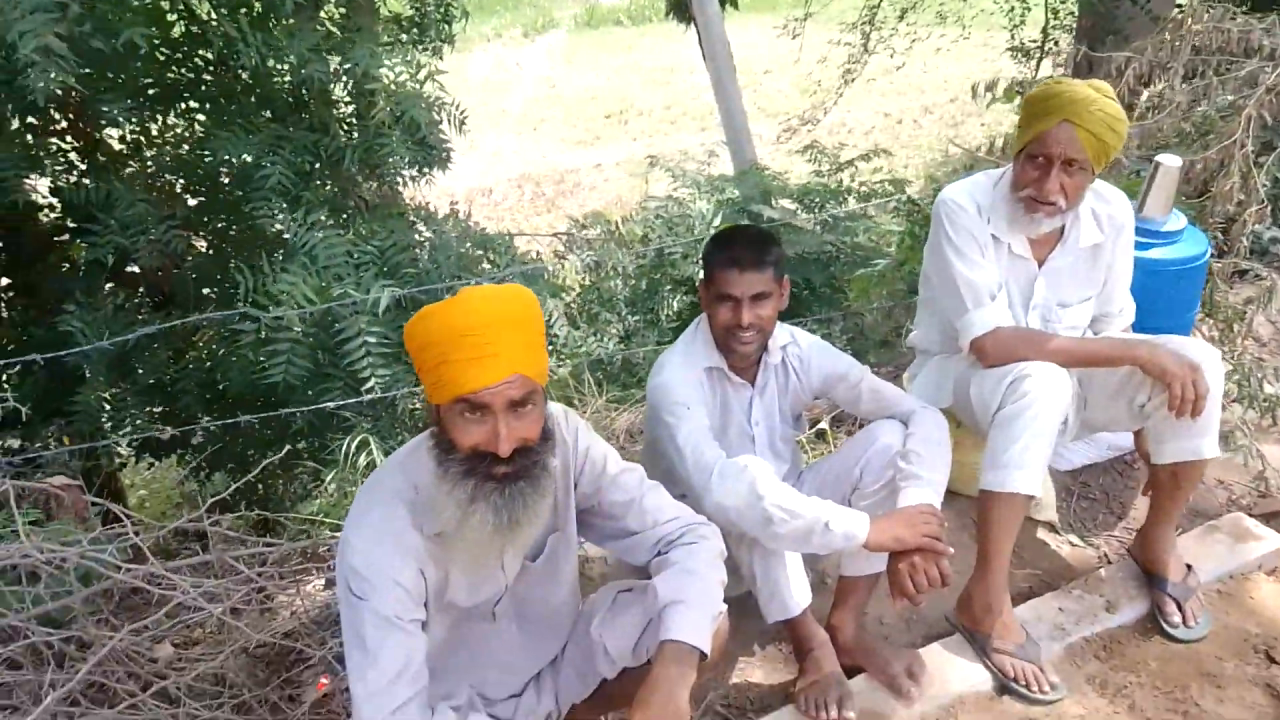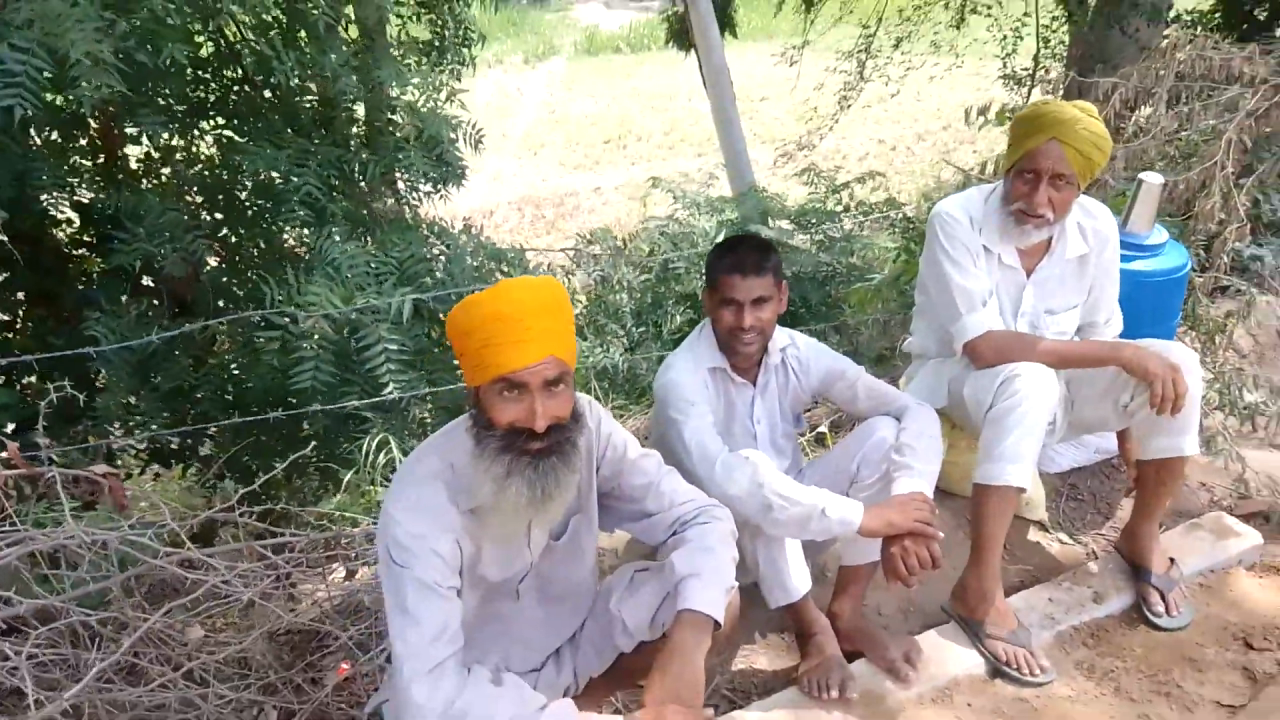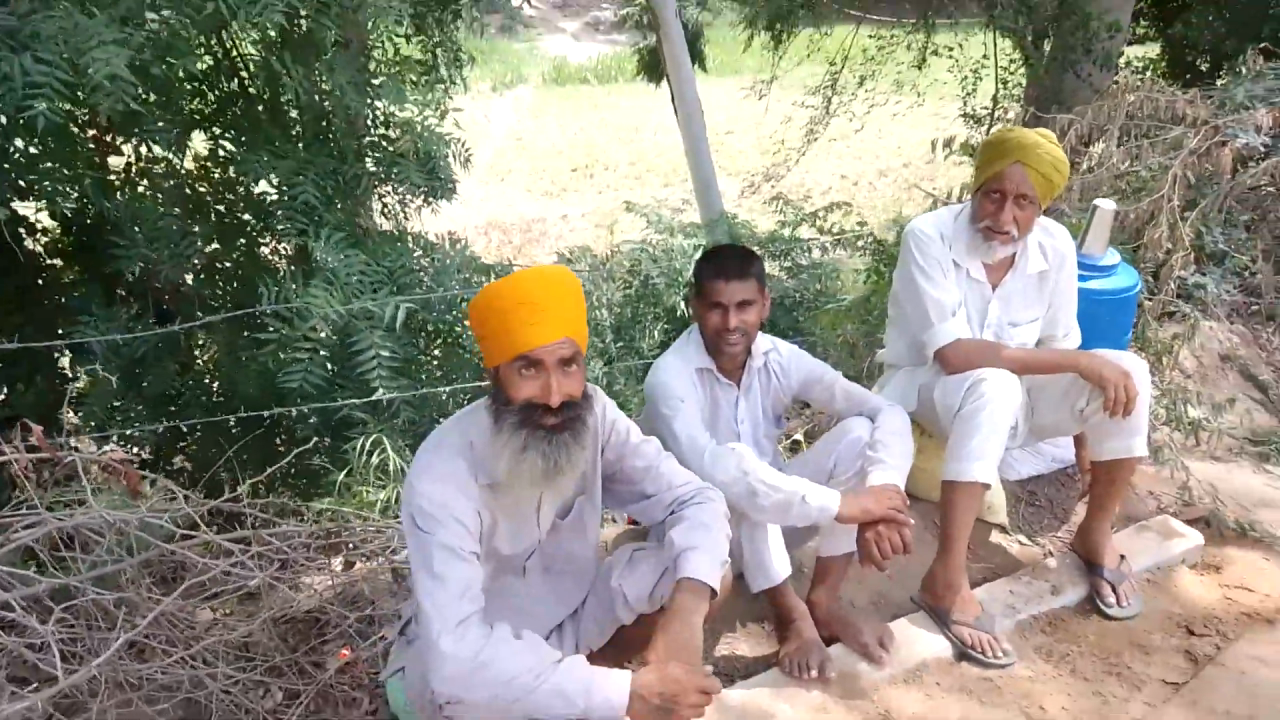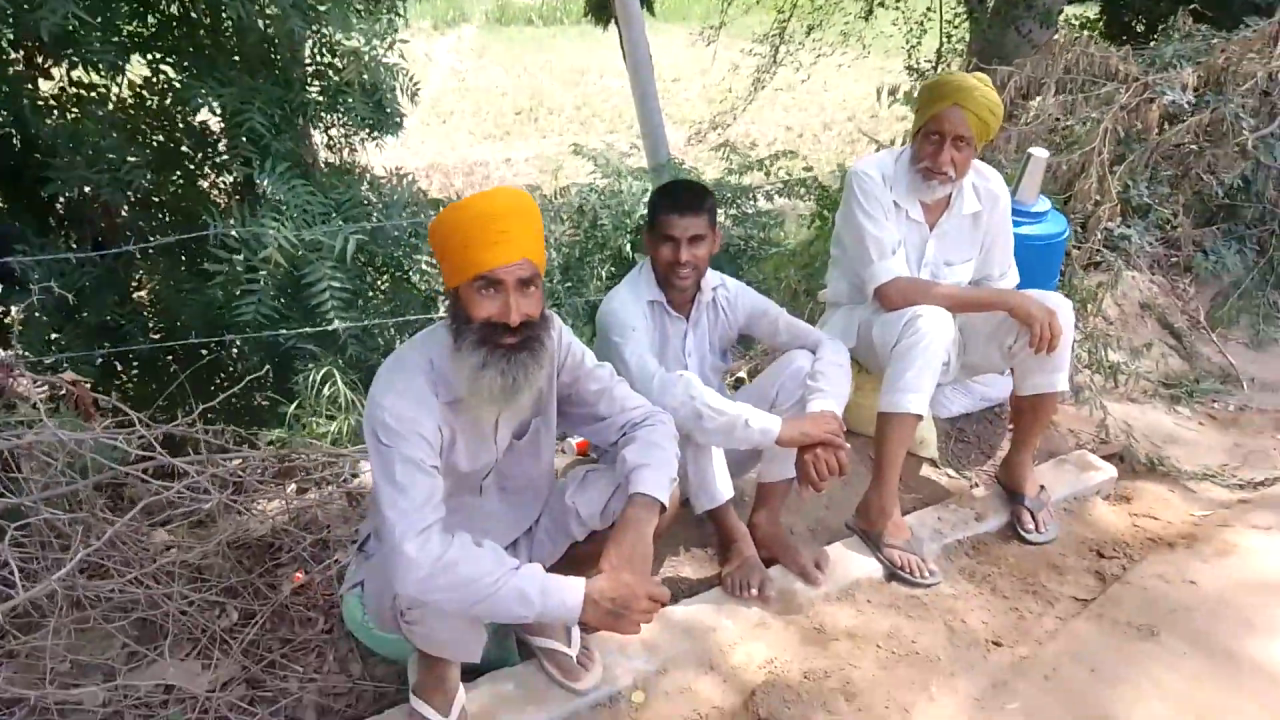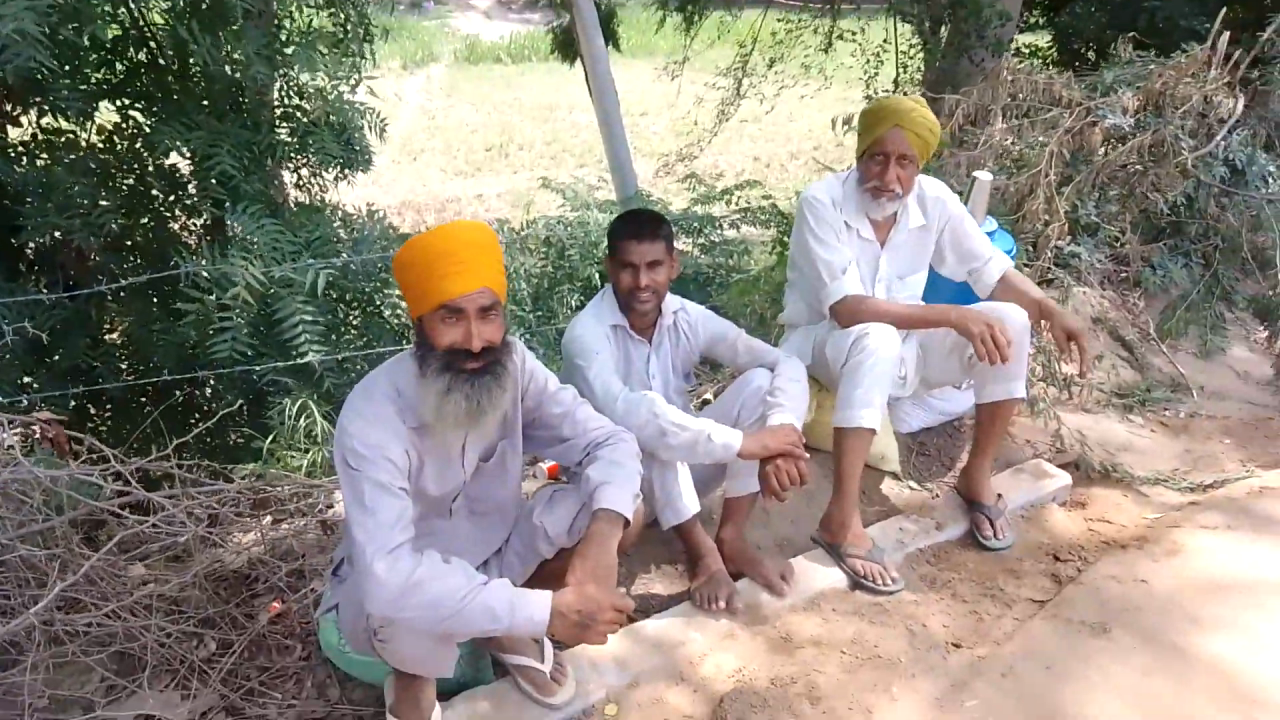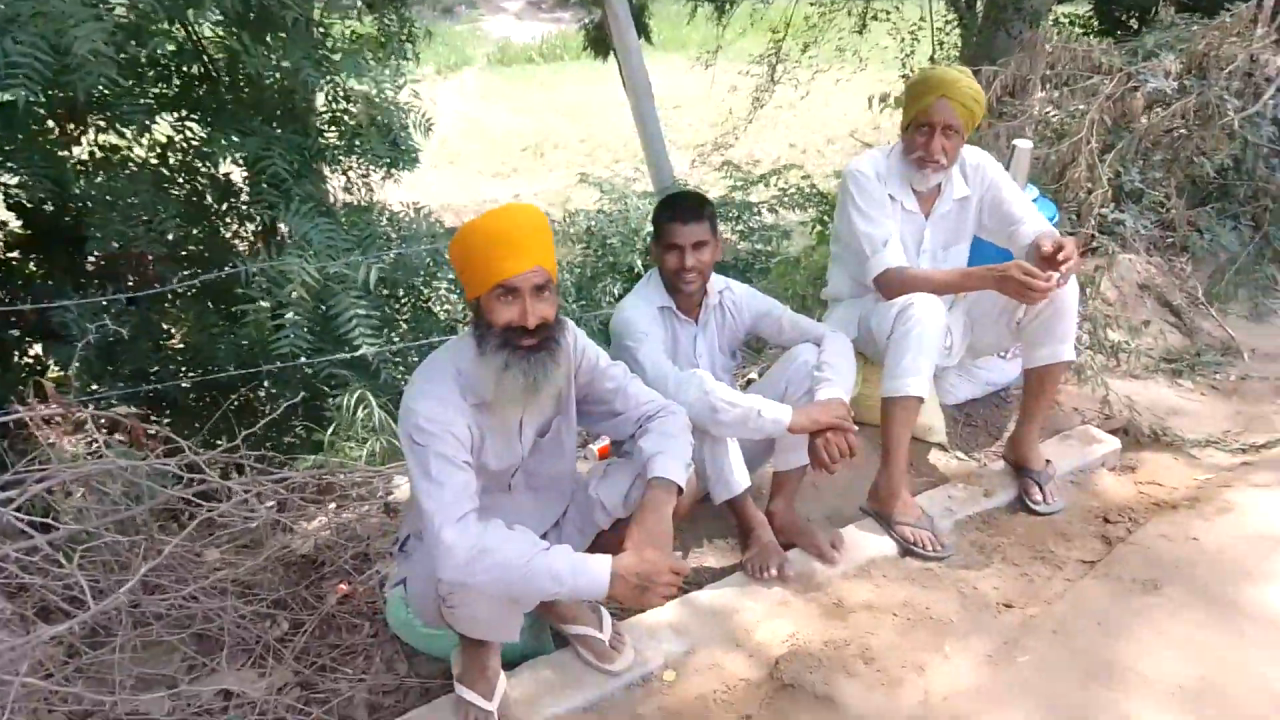
dt=0.4s
person 1, frame 1
left shoulder: (1112, 213)
right shoulder: (963, 207)
left elbow: (1111, 329)
right elbow: (991, 344)
left wrist: (1147, 428)
right wrist: (1140, 355)
left hip: (1058, 379)
right hip: (960, 374)
left knee: (1195, 363)
right knee: (1039, 380)
left ankle: (1156, 542)
right ankle: (984, 601)
person 1, frame 2
left shoulder: (1096, 226)
right shoulder: (957, 219)
left elbow: (1098, 337)
right elbow: (985, 347)
left wrist: (1129, 426)
right wrist: (1122, 355)
left hip: (1047, 384)
right hip: (954, 379)
left knee: (1175, 364)
right knee: (1029, 380)
left ankle: (1142, 536)
right ankle: (979, 588)
person 1, frame 3
left shoulder: (1055, 245)
right shoulder: (929, 237)
left elbow: (1057, 348)
right elbow: (954, 355)
left wrist: (1085, 432)
right wrist: (1079, 362)
left hip: (1008, 395)
right hip: (925, 388)
left knee: (1127, 372)
right knee: (994, 385)
left ankle: (1095, 534)
right ankle: (946, 579)
person 1, frame 4
left shoulder: (988, 189)
right shoulder: (871, 179)
left elbow: (1000, 284)
right elbow: (892, 291)
left wrist: (1024, 376)
right wrist: (1007, 302)
left hip: (942, 333)
right hip: (864, 326)
left knee: (1053, 310)
right knee: (928, 322)
left ankle: (1018, 466)
right ankle: (879, 506)
person 1, frame 5
left shoulder: (933, 199)
right shoulder: (822, 201)
left elbow: (993, 269)
right elbow: (846, 308)
left wrist: (1049, 309)
right wrist: (954, 317)
left hip: (897, 346)
right hip: (824, 343)
left knee: (1010, 322)
right knee: (877, 340)
left ankle: (976, 476)
right ankle: (841, 519)
person 1, frame 6
left shoulder: (978, 168)
right shoulder: (866, 174)
left elbow: (1030, 232)
right elbow: (889, 280)
left wrist: (1053, 246)
right wrist: (991, 277)
left hip: (944, 317)
right hip: (868, 316)
left knee: (1055, 288)
right knee: (920, 309)
left ankle: (1024, 443)
right ankle: (890, 488)
person 2, frame 1
left shoulder: (562, 436)
right shoulder: (384, 526)
left elbow: (689, 537)
left wrist: (671, 678)
left hip: (555, 661)
left knee: (705, 621)
person 2, frame 2
left shoulder: (584, 428)
right shoulder: (423, 500)
left elbow: (702, 518)
left wrist: (686, 645)
left hip: (571, 638)
left knee: (715, 595)
person 2, frame 3
left shoulder: (591, 416)
right shoulder: (444, 474)
left elbow: (697, 502)
right elbow: (456, 653)
left wrist: (686, 613)
left hip: (568, 618)
right hip: (480, 657)
left knee: (708, 564)
right knee: (474, 679)
person 2, frame 4
left shoulder: (546, 338)
right shoulder: (404, 390)
left elbow: (647, 423)
right elbow: (420, 559)
left wrist: (638, 522)
right wrist: (580, 600)
left hip: (523, 532)
right hip: (425, 568)
left knee: (654, 488)
right knee: (437, 588)
left ankle: (534, 611)
right ankle: (437, 659)
person 2, frame 5
left shoulder: (511, 365)
right shoulder: (374, 417)
left elbow: (610, 443)
right elbow: (390, 579)
left wrist: (603, 538)
right wrist: (547, 612)
left hip: (493, 553)
right hip: (397, 587)
left knee: (623, 505)
right knee: (410, 608)
left ankle: (502, 625)
right ankle: (413, 677)
person 2, frame 6
left shoulder: (563, 344)
right shoulder: (435, 396)
left elbow: (661, 416)
right elbow: (457, 547)
left wrist: (657, 505)
right wrist: (607, 576)
left hip: (551, 526)
right hip: (451, 566)
left knee: (672, 482)
right knee: (478, 579)
left ankle: (562, 599)
right ankle: (479, 643)
person 3, frame 1
left shoulder: (800, 351)
right shoulder: (676, 378)
left elbow: (923, 417)
right elbow: (718, 491)
left wrist: (915, 516)
right wrist: (866, 530)
left hip: (789, 522)
left knee: (889, 438)
right knee: (747, 478)
left ankle: (845, 630)
right ankle: (811, 644)
person 3, frame 2
left shoulder: (799, 354)
right shoulder: (682, 377)
left elbow: (916, 414)
right elbow: (723, 482)
left wrist: (907, 506)
right wrist: (861, 517)
left hip: (791, 518)
left knee: (884, 433)
right knee: (748, 484)
left ankle: (846, 615)
right ankle: (812, 629)
person 3, frame 3
left shoulder: (780, 359)
right shoulder: (670, 377)
left elbow: (888, 414)
right elbow: (711, 471)
left wrist: (882, 497)
right wrist: (839, 505)
left hip: (772, 516)
left knee: (859, 431)
right knee: (734, 483)
left ankle: (824, 602)
right ankle: (791, 614)
person 3, frame 4
left shoulder: (728, 295)
right shoulder: (622, 309)
left elbow: (828, 348)
right elbow: (659, 394)
left wrist: (821, 423)
right wrist: (779, 429)
left hip: (717, 446)
left knee: (801, 365)
right knee: (682, 409)
left ankle: (765, 526)
right ankle: (733, 536)
person 3, frame 5
left shoulder: (688, 318)
right shoulder: (586, 335)
left elbow: (786, 365)
right elbow: (624, 413)
left wrist: (781, 433)
right wrist: (740, 442)
left hip: (682, 469)
left knee: (760, 382)
right knee: (647, 426)
left ankle: (732, 540)
right ankle: (700, 551)
person 3, frame 6
left shoulder: (733, 298)
right shoulder: (634, 317)
left elbow: (832, 340)
right elbow: (676, 393)
left wrist: (829, 409)
right wrist: (790, 418)
left hip: (732, 444)
left knee: (807, 357)
right knee: (700, 406)
left ankle: (782, 512)
right ankle: (751, 523)
